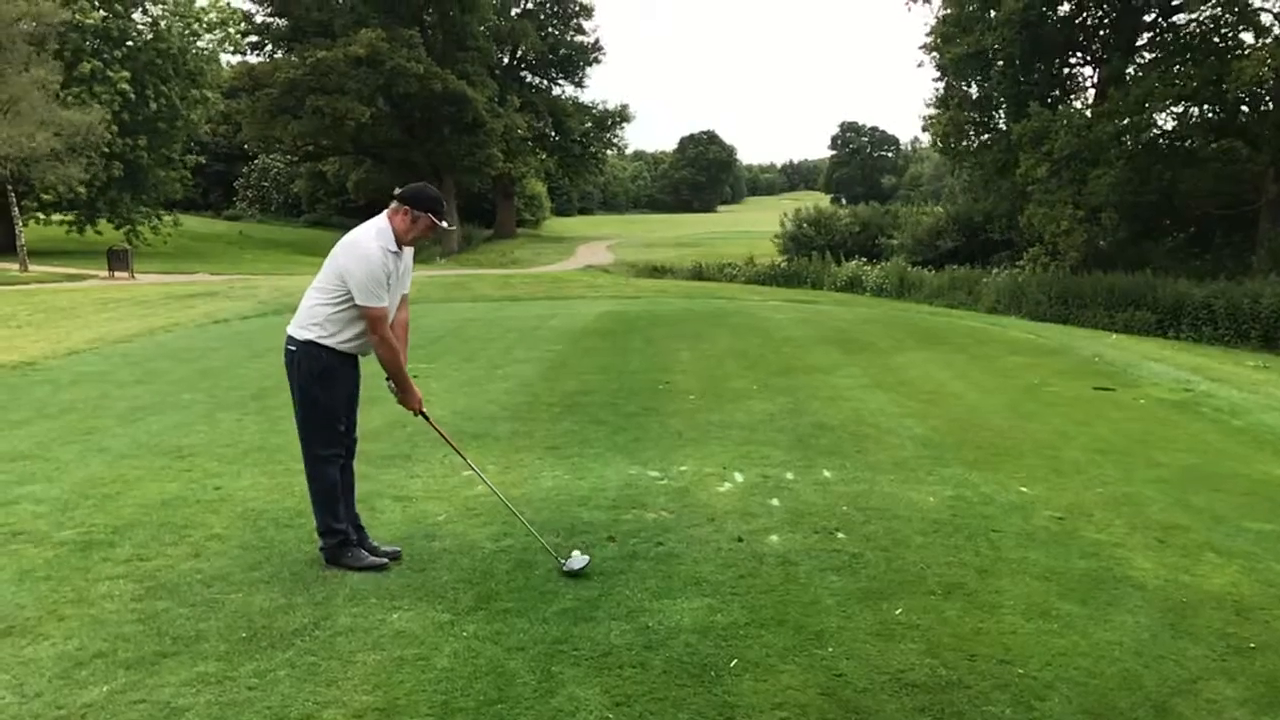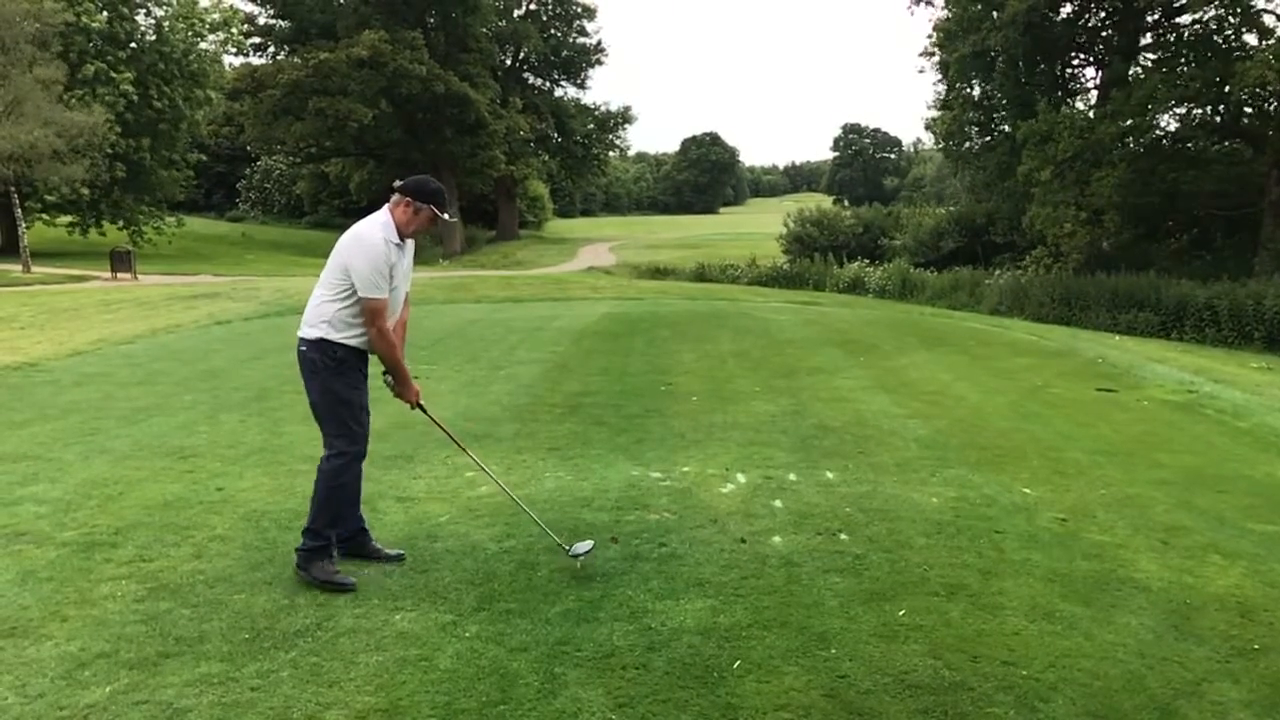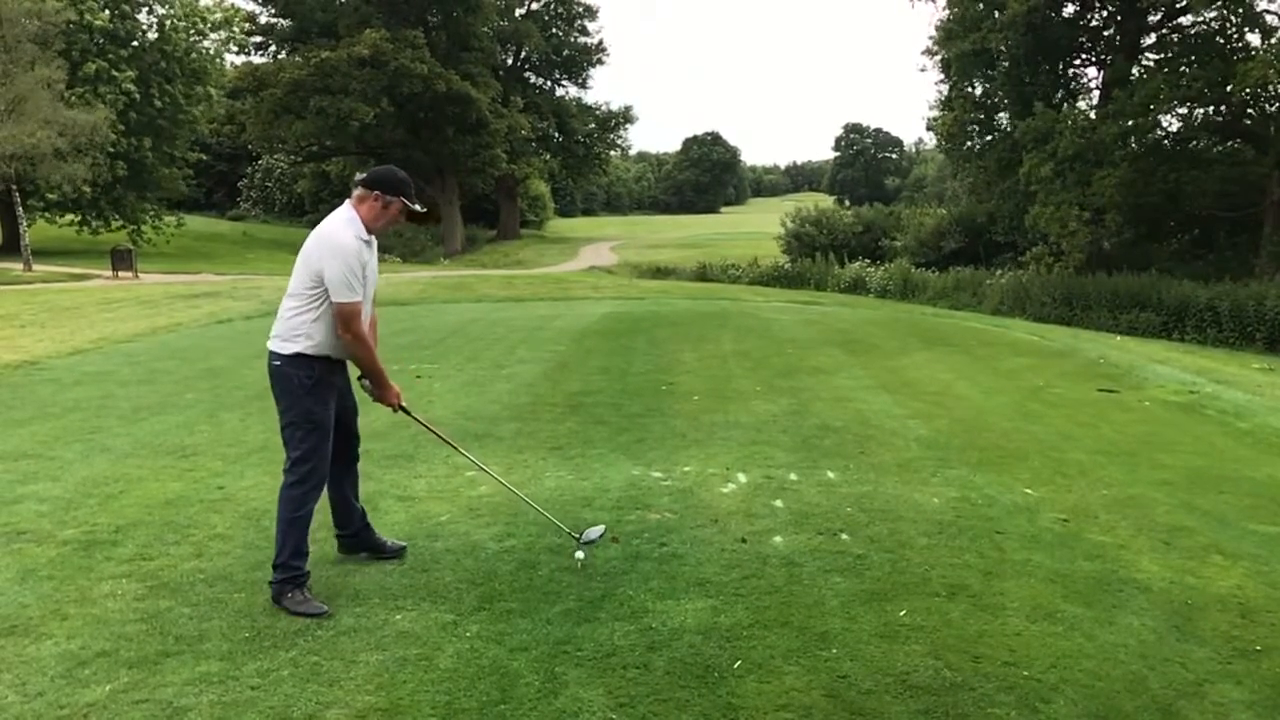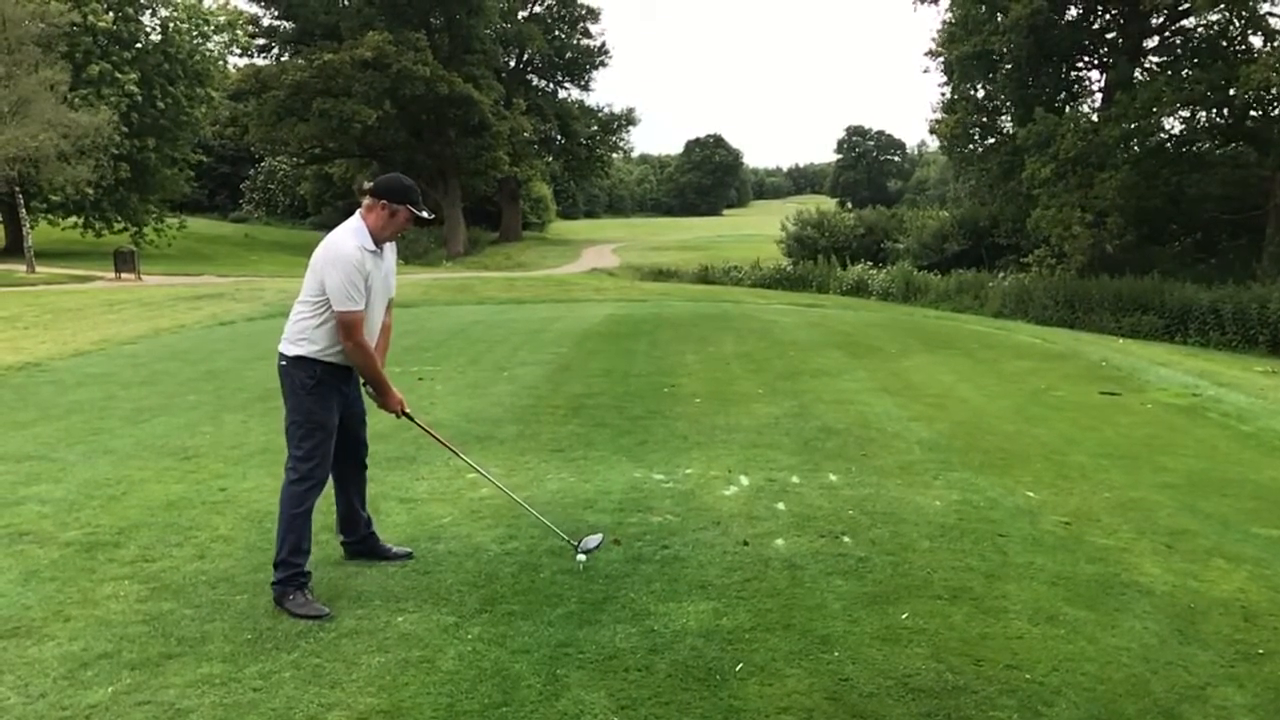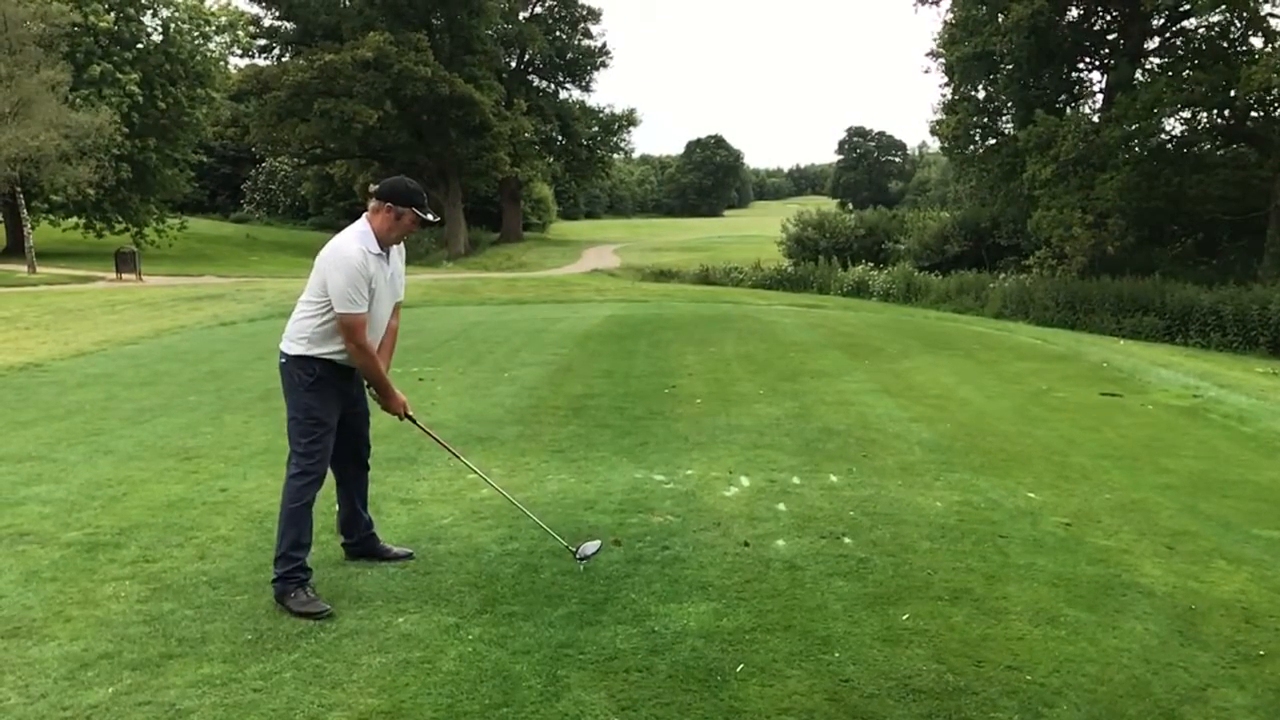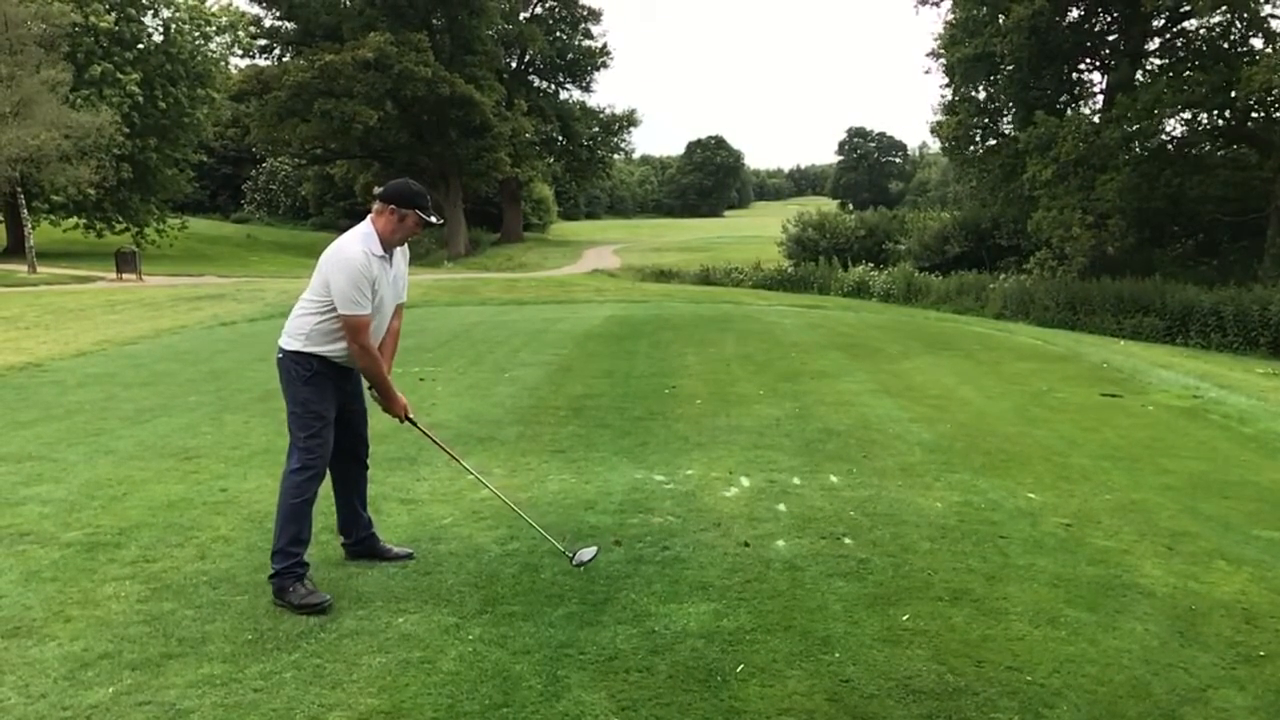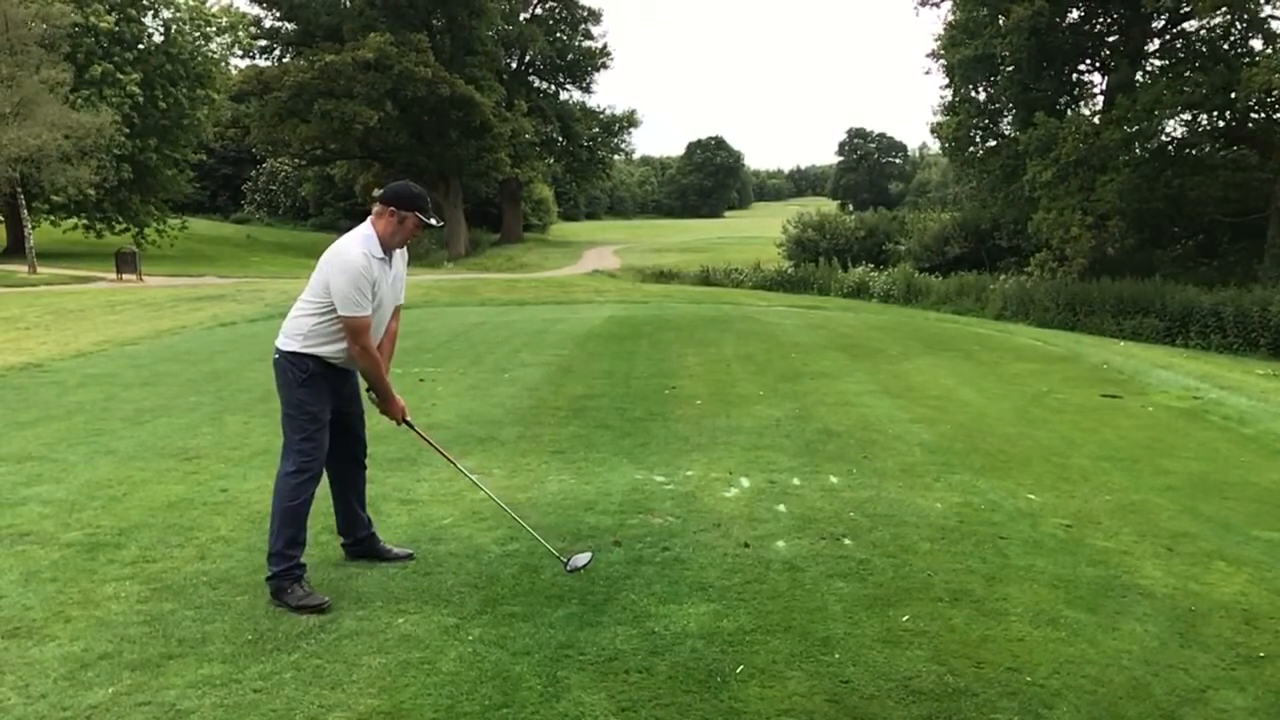
dt=0.7s
person 1, frame 1
left shoulder: (401, 246)
right shoulder: (369, 250)
left elbow: (399, 312)
right elbow: (379, 333)
left wrist: (402, 375)
right wrist: (406, 387)
left hip: (341, 353)
right hip: (315, 351)
left knee: (343, 448)
right knee: (325, 450)
left ankle: (351, 535)
right ankle: (336, 544)
person 1, frame 2
left shoulder: (403, 241)
right shoulder: (372, 242)
left elbow: (399, 309)
right elbow: (378, 326)
left wrist: (398, 371)
right wrist: (404, 380)
left hip: (349, 352)
right hip: (328, 351)
left knee: (353, 447)
right knee: (343, 447)
left ankle: (351, 537)
right ankle: (315, 550)
person 1, frame 3
left shoulder: (362, 235)
right shoulder: (342, 242)
left elbow: (366, 313)
right elbow: (350, 331)
left wrist: (374, 373)
right wrist: (382, 383)
left hip: (326, 361)
right hip: (301, 364)
left knee: (344, 451)
right knee: (307, 469)
left ankle: (354, 534)
right ankle: (287, 580)
person 1, frame 4
left shoulder: (385, 246)
right shoulder: (346, 252)
left elbow: (383, 314)
right elbow: (352, 338)
left wrist: (377, 375)
right wrist: (385, 390)
left hip: (342, 367)
right hip: (310, 367)
left knee: (352, 457)
right knee: (308, 470)
left ankle: (359, 538)
right ankle: (289, 582)
person 1, frame 5
left shoulder: (393, 249)
right shoulder: (349, 255)
left elbow: (390, 316)
right elbow: (356, 340)
left wrist: (382, 377)
right wrist: (388, 392)
left hip: (345, 366)
right hip: (310, 365)
left knee: (354, 457)
right knee: (308, 467)
left ankle: (359, 539)
right ankle: (290, 579)
person 1, frame 6
left shoulder: (398, 251)
right shoulder: (353, 257)
left elbow: (392, 319)
right elbow: (360, 342)
left wrist: (384, 379)
right wrist: (389, 394)
left hip: (342, 364)
right hip: (308, 361)
left knee: (352, 454)
right knee: (309, 460)
left ankle: (359, 538)
right ankle: (287, 574)
person 1, frame 7
left shoulder: (396, 253)
right shoulder: (353, 258)
left elbow: (389, 321)
right elbow: (361, 344)
left wrist: (382, 382)
right wrist: (387, 397)
left hip: (338, 365)
right hip: (304, 363)
left knee: (350, 455)
right knee: (304, 464)
left ankle: (359, 539)
right ankle: (284, 576)
